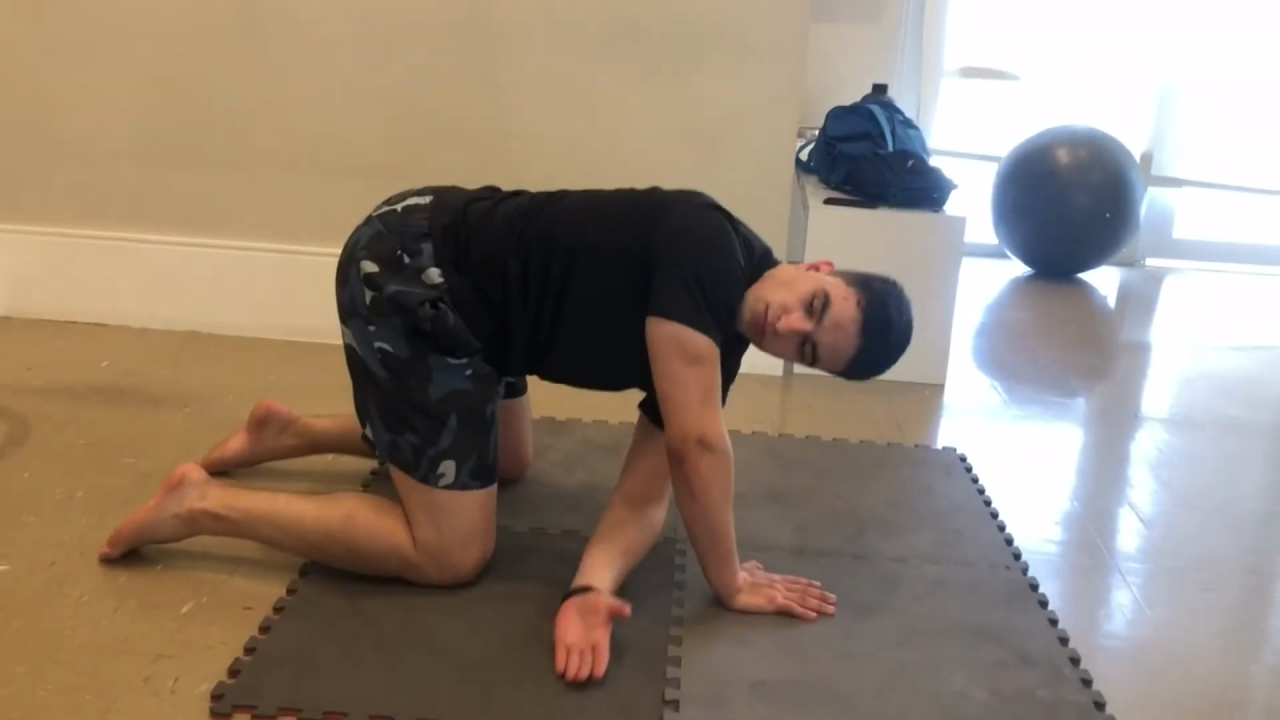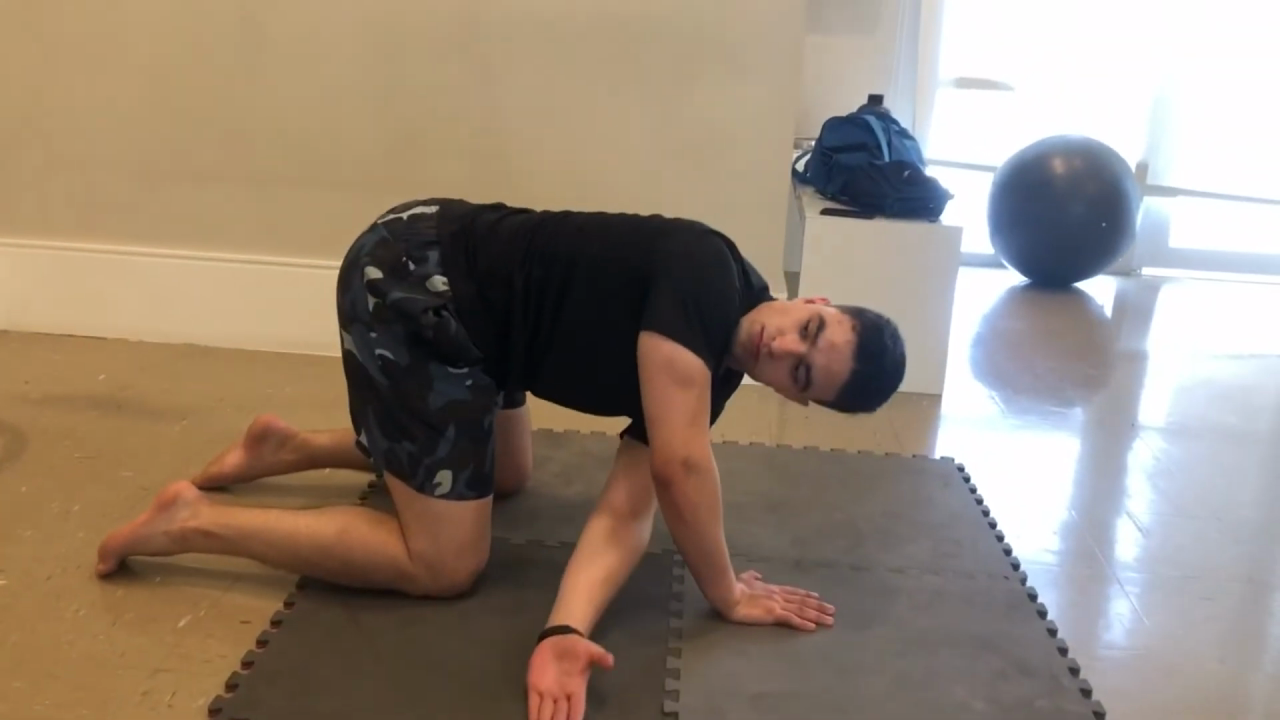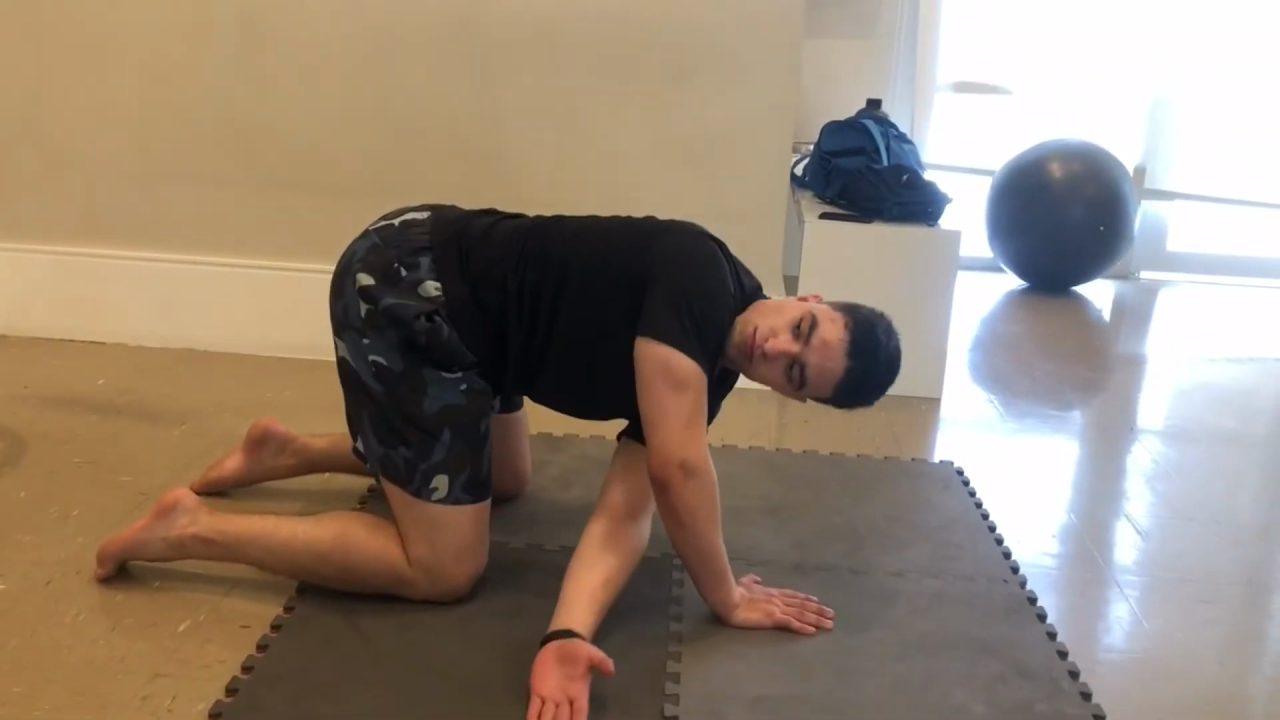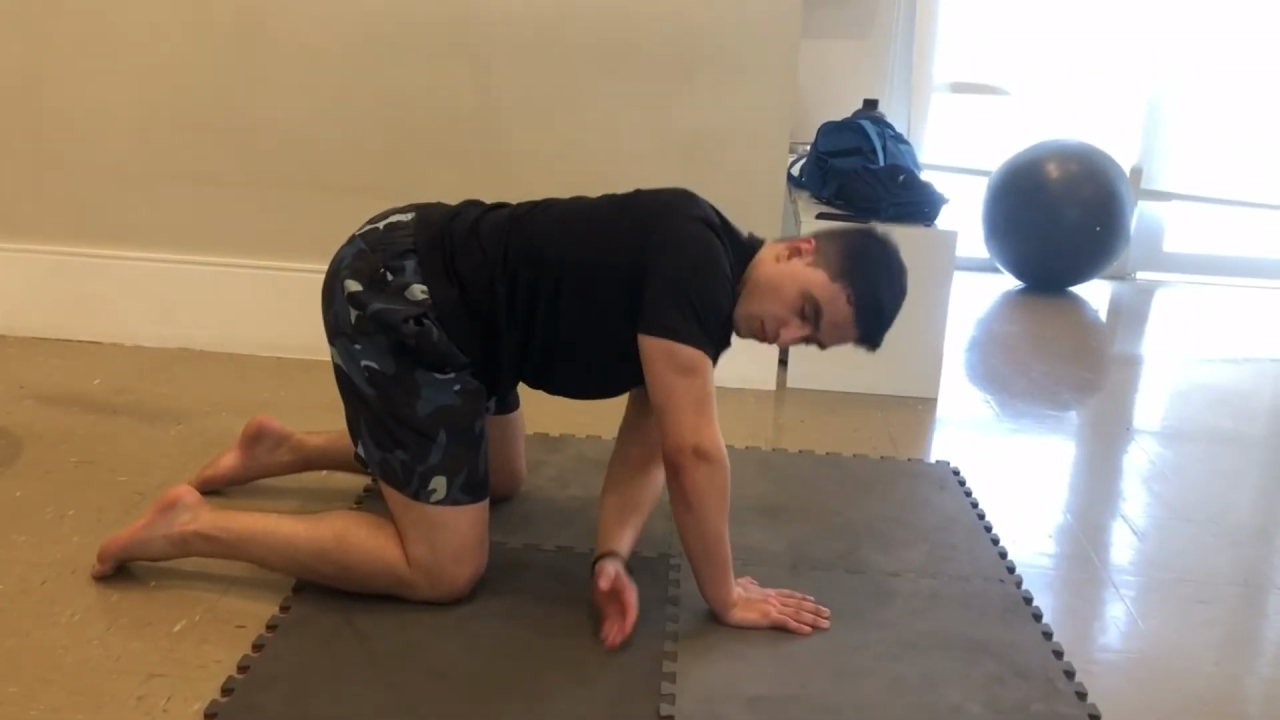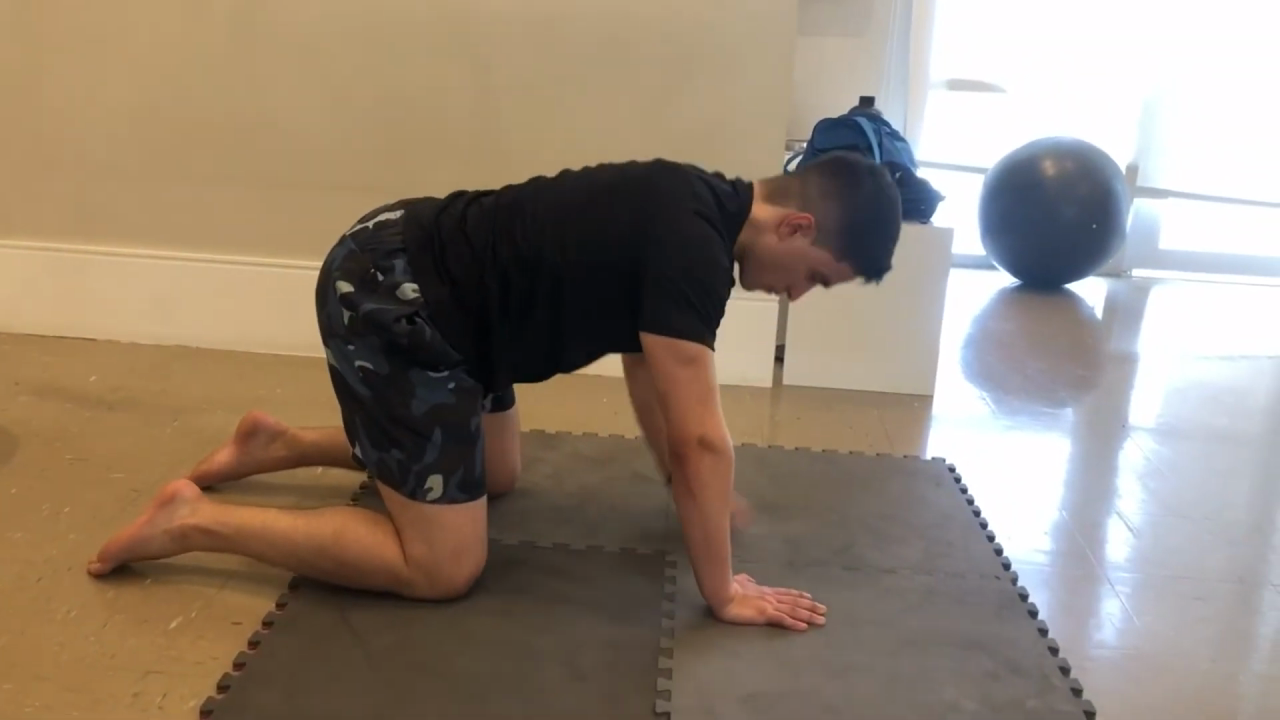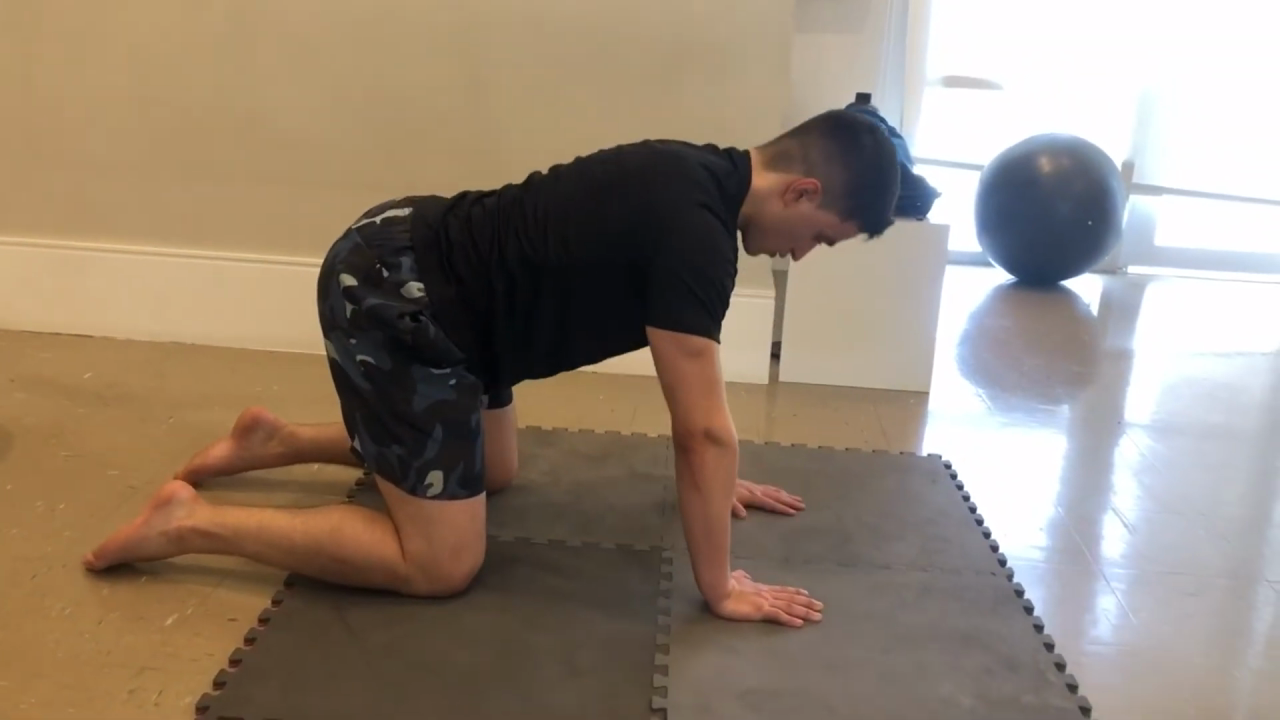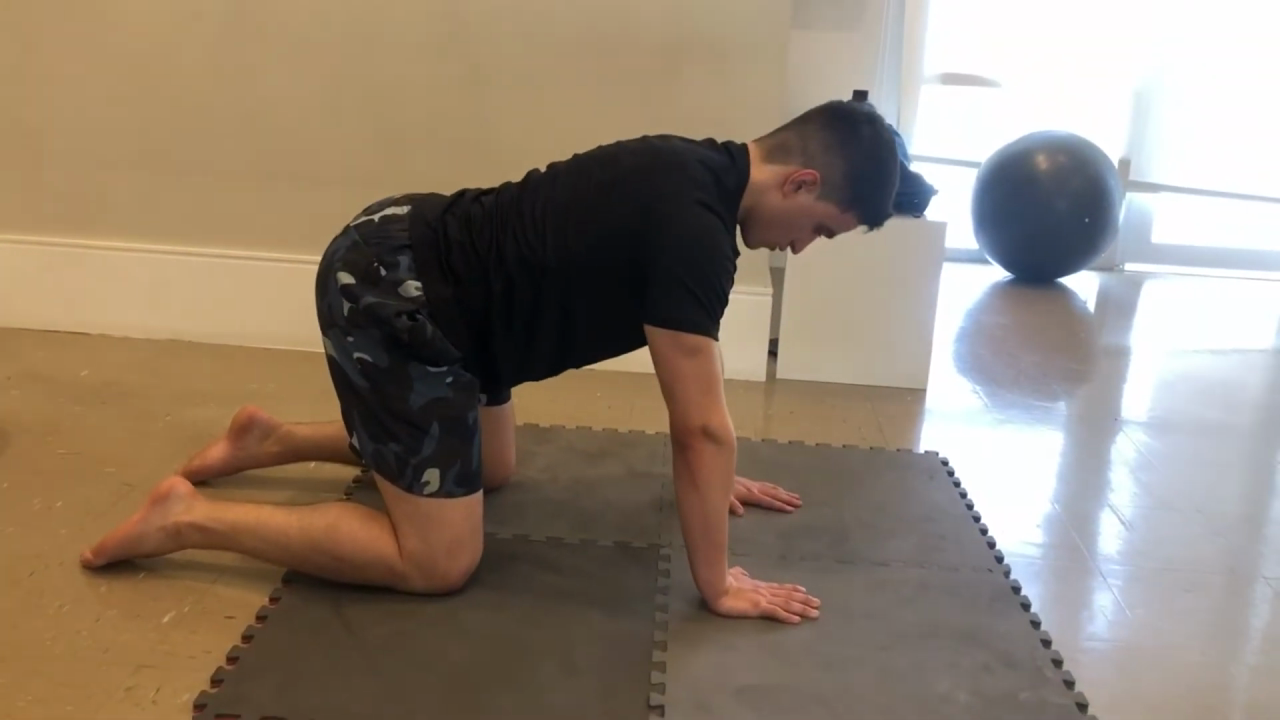
dt=0.3s
person 1, frame 1
left shoulder: (718, 338)
right shoulder: (707, 248)
left elbow: (648, 488)
right elbow: (695, 445)
left wrist: (587, 592)
right wrist: (730, 582)
left hip: (443, 284)
right hip: (407, 274)
left knee: (505, 464)
right knee: (452, 552)
left ankle: (289, 431)
right ankle: (204, 505)
person 1, frame 2
left shoulder: (711, 366)
right shoulder: (707, 275)
left elbow: (626, 510)
right elbow: (680, 465)
left wrist: (564, 631)
right wrist: (727, 594)
left hip: (443, 292)
right hip: (410, 281)
left knee: (505, 476)
right knee: (446, 563)
left ankle: (288, 445)
right ankle: (197, 521)
person 1, frame 3
left shoulder: (709, 363)
right shoulder: (697, 277)
left elbow: (626, 509)
right elbow: (678, 468)
left wrist: (568, 633)
right wrist: (727, 597)
left hip: (432, 299)
right hip: (401, 290)
left knee: (505, 480)
right knee: (445, 567)
left ankle: (286, 449)
right ankle: (193, 529)
person 1, frame 4
left shoulder: (706, 307)
right shoulder: (693, 256)
left elbow: (644, 453)
right elbow: (693, 450)
left wrist: (611, 559)
right wrist: (724, 595)
left hip: (422, 290)
right hip: (393, 297)
left knee: (500, 478)
right knee: (444, 569)
left ankle: (283, 448)
right ankle: (194, 526)
person 1, frame 5
left shoulder: (696, 209)
right shoulder: (691, 242)
left elbow: (645, 358)
right elbow: (699, 437)
left wrist: (689, 487)
right wrist: (721, 590)
left hip: (410, 272)
right hip: (387, 300)
left knee: (493, 475)
right knee: (444, 566)
left ankle: (279, 442)
right ankle: (193, 522)
person 1, frame 6
left shoulder: (698, 184)
right shoulder: (695, 229)
right elbow: (703, 429)
left wrist: (714, 478)
right wrist: (719, 587)
left hip: (407, 265)
right hip: (394, 297)
left knee: (492, 474)
right knee: (441, 564)
left ankle: (274, 439)
right ankle: (190, 522)
person 1, frame 7
left shoulder: (694, 178)
right shoulder: (694, 226)
right elbow: (702, 428)
left wrist: (713, 474)
right wrist: (717, 585)
left hip: (409, 260)
right hip: (390, 296)
left knee: (489, 470)
right knee: (440, 561)
left ankle: (274, 437)
right ankle: (191, 517)
